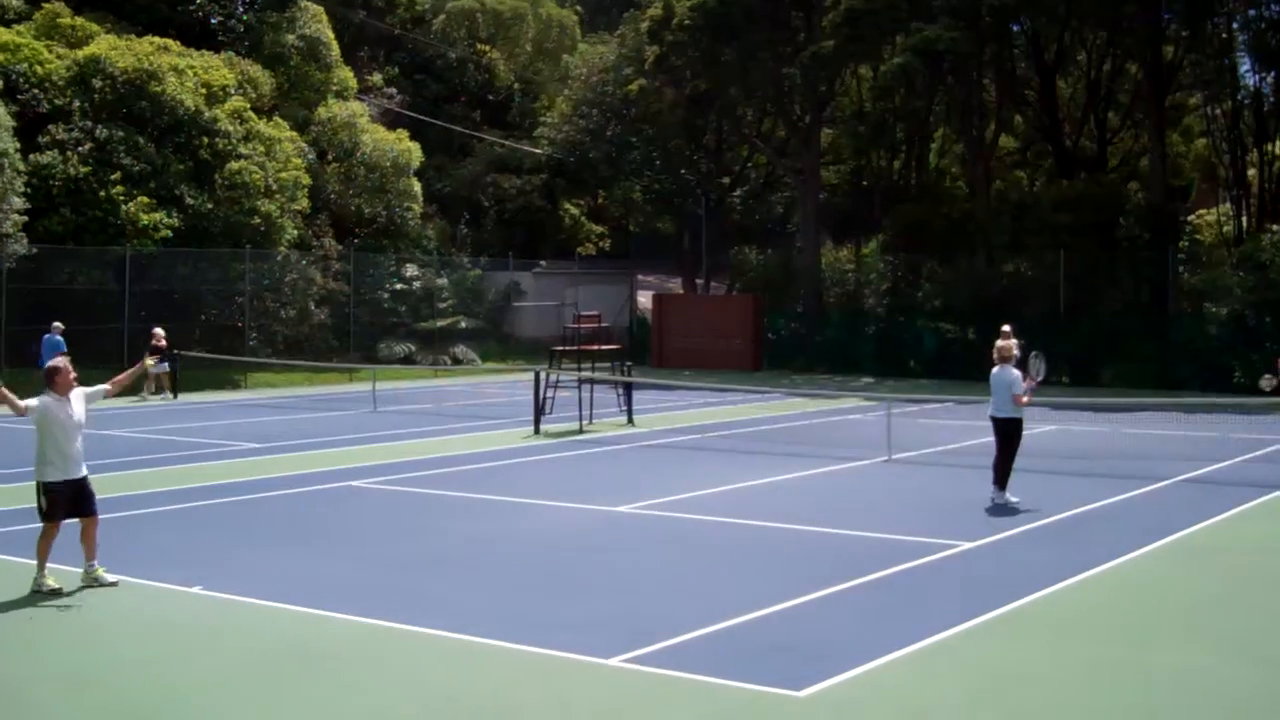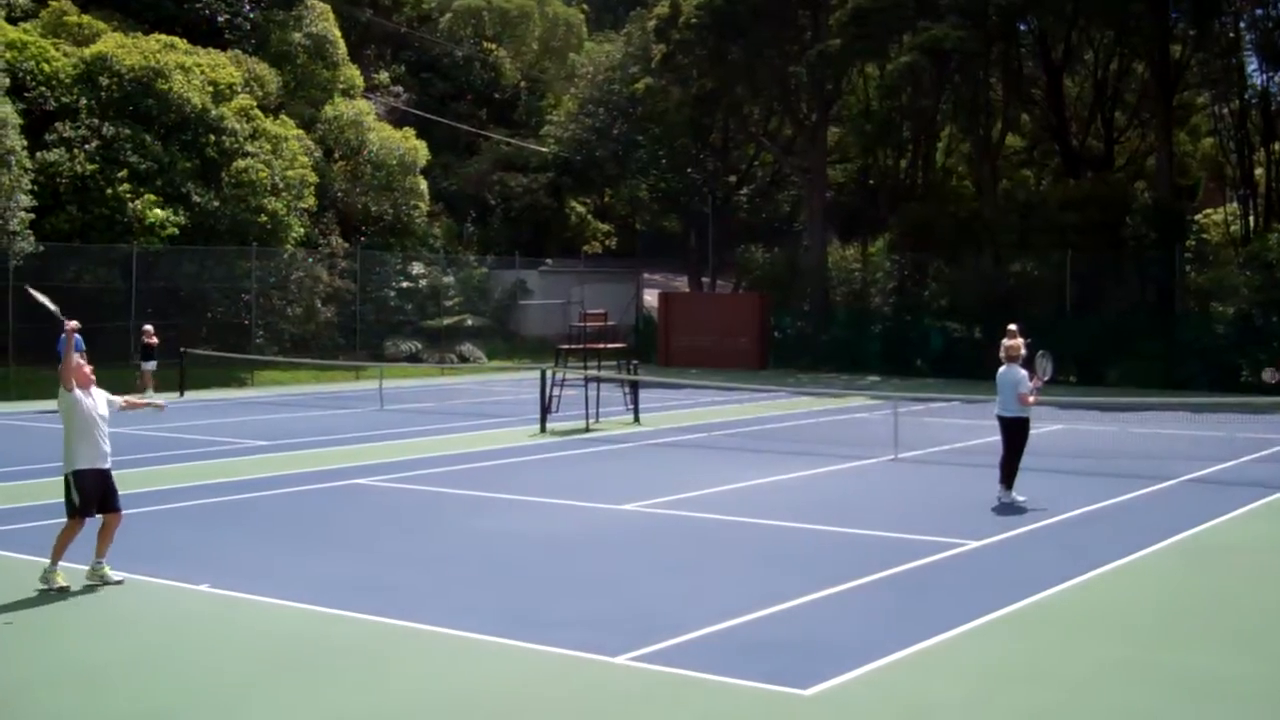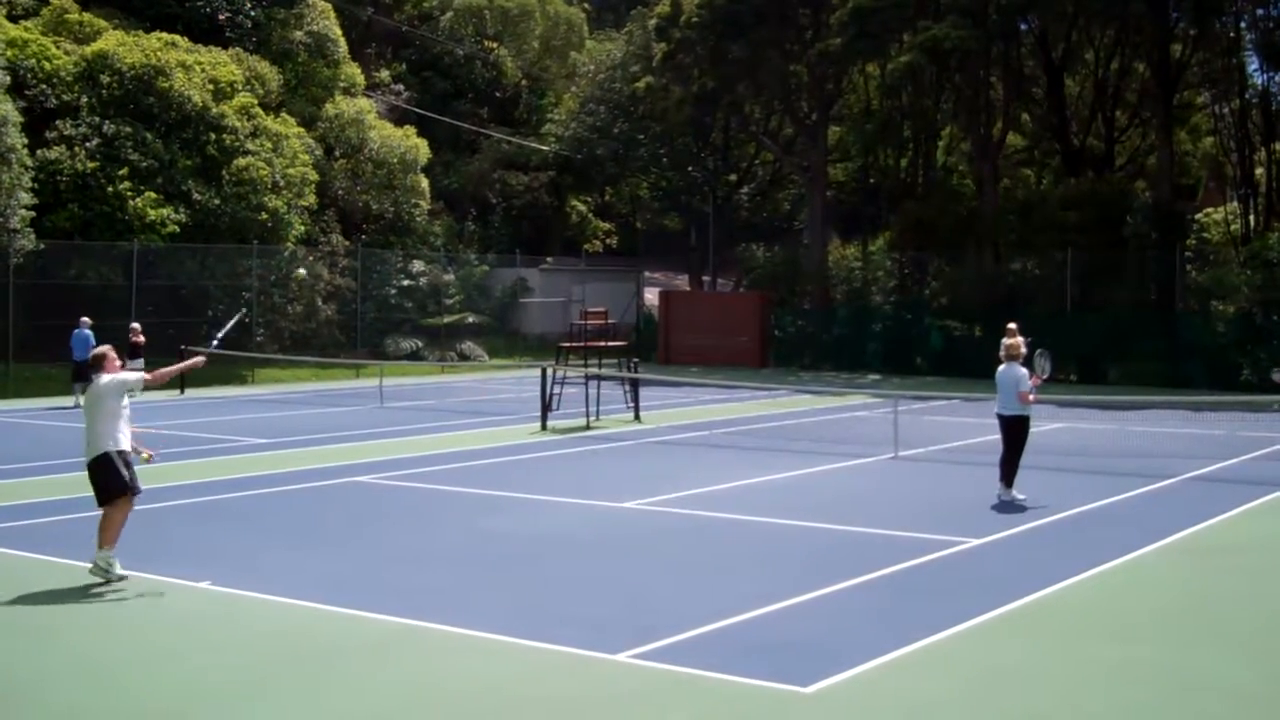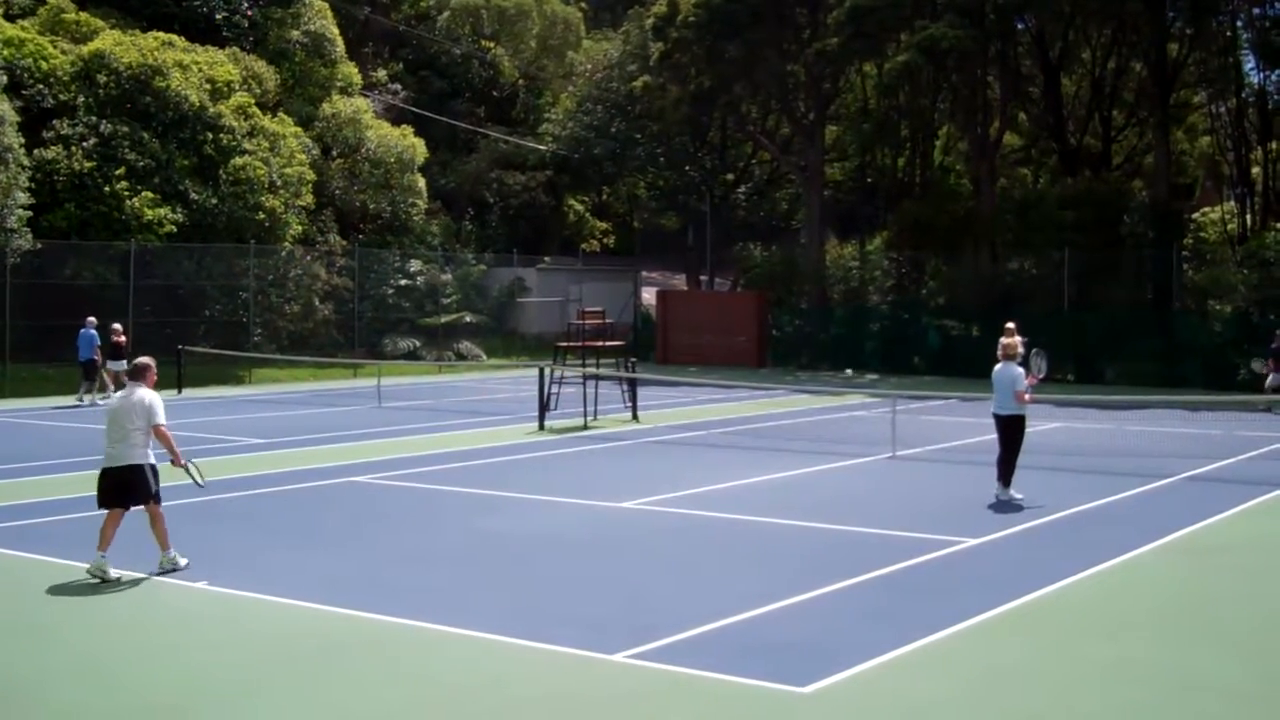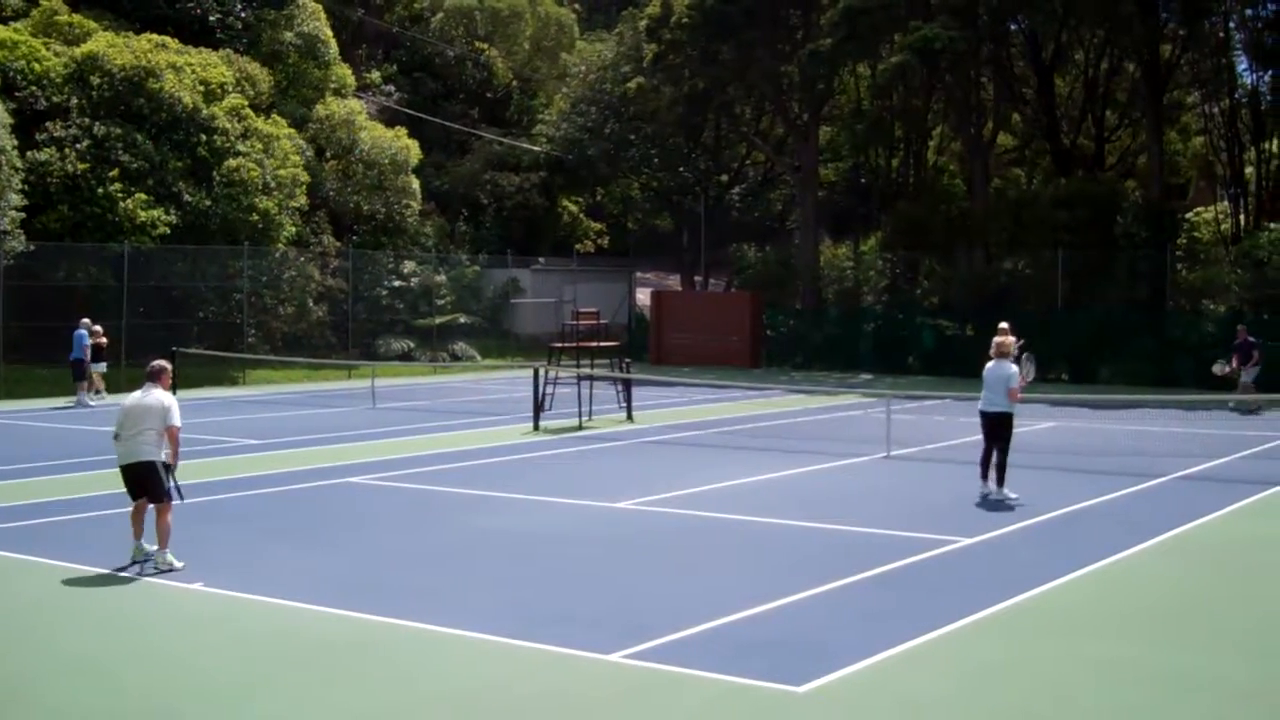
dt=0.4s
person 1, frame 1
left shoulder: (80, 395)
right shoulder: (43, 404)
left elbow: (112, 387)
right elbow: (20, 408)
left wrist: (141, 367)
left hip: (78, 474)
right hip: (51, 478)
left knee: (91, 520)
right knee: (52, 526)
left ankle: (91, 570)
right ankle: (40, 577)
person 1, frame 2
left shoulder: (98, 394)
right shoulder: (70, 397)
left elbow: (123, 403)
right elbow: (66, 376)
left wrist: (149, 402)
right wrist: (69, 339)
left hip: (102, 467)
right hip: (80, 469)
left knee: (113, 516)
right knee: (76, 522)
left ankle: (97, 567)
right ankle: (51, 571)
person 1, frame 3
left shoulder: (94, 392)
right shoulder: (112, 381)
right elbow: (154, 378)
left wrist: (133, 447)
right wrist: (187, 364)
left hip: (97, 454)
right hip: (109, 451)
left knee: (112, 508)
right knee: (123, 501)
left ankle: (102, 560)
right ankle: (107, 555)
person 1, frame 4
left shoulder: (117, 399)
right shoulder: (150, 396)
right elbow: (160, 431)
right wrist: (175, 454)
left hip: (111, 461)
right hip: (138, 461)
left knee: (115, 512)
right knee: (154, 508)
left ankle: (100, 561)
right ankle: (168, 558)
person 1, frame 5
left shoulder: (129, 399)
right shoulder: (166, 399)
left elbow: (116, 435)
right elbow: (173, 432)
right wrist: (174, 457)
left hip: (126, 459)
right hip: (150, 459)
left knee: (140, 502)
right knee: (163, 506)
left ankle: (139, 548)
right ankle: (163, 556)
